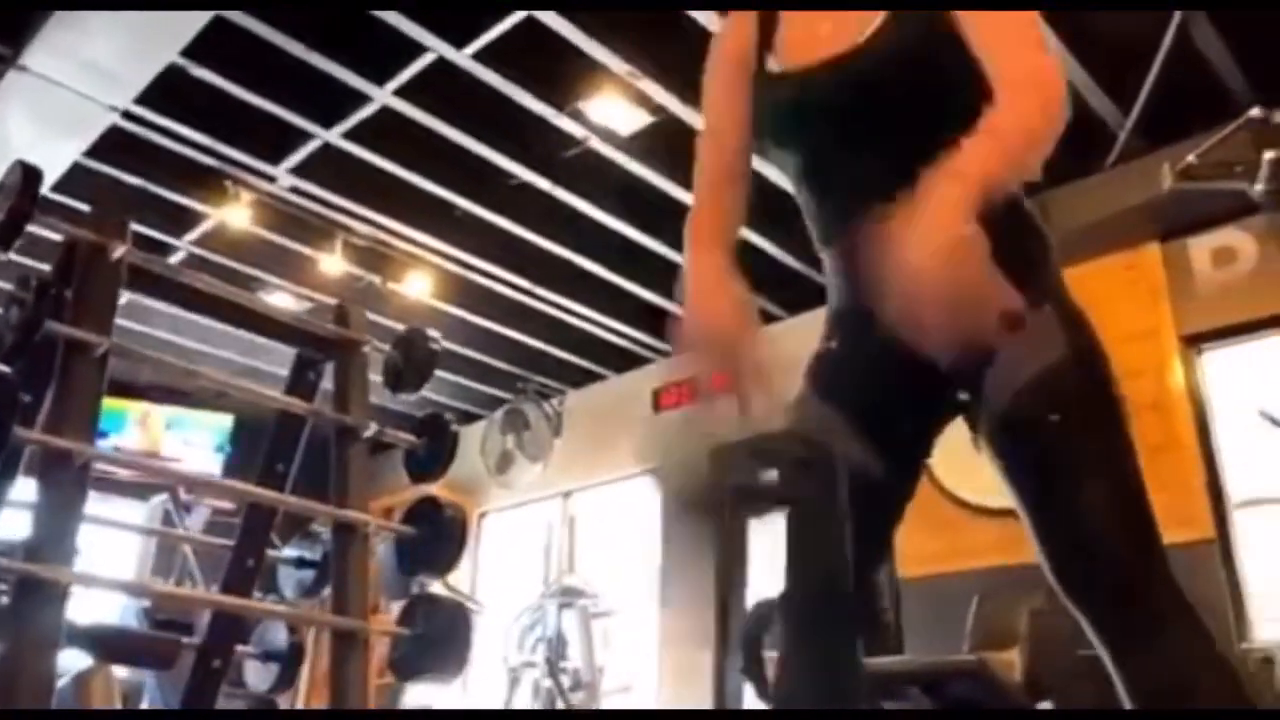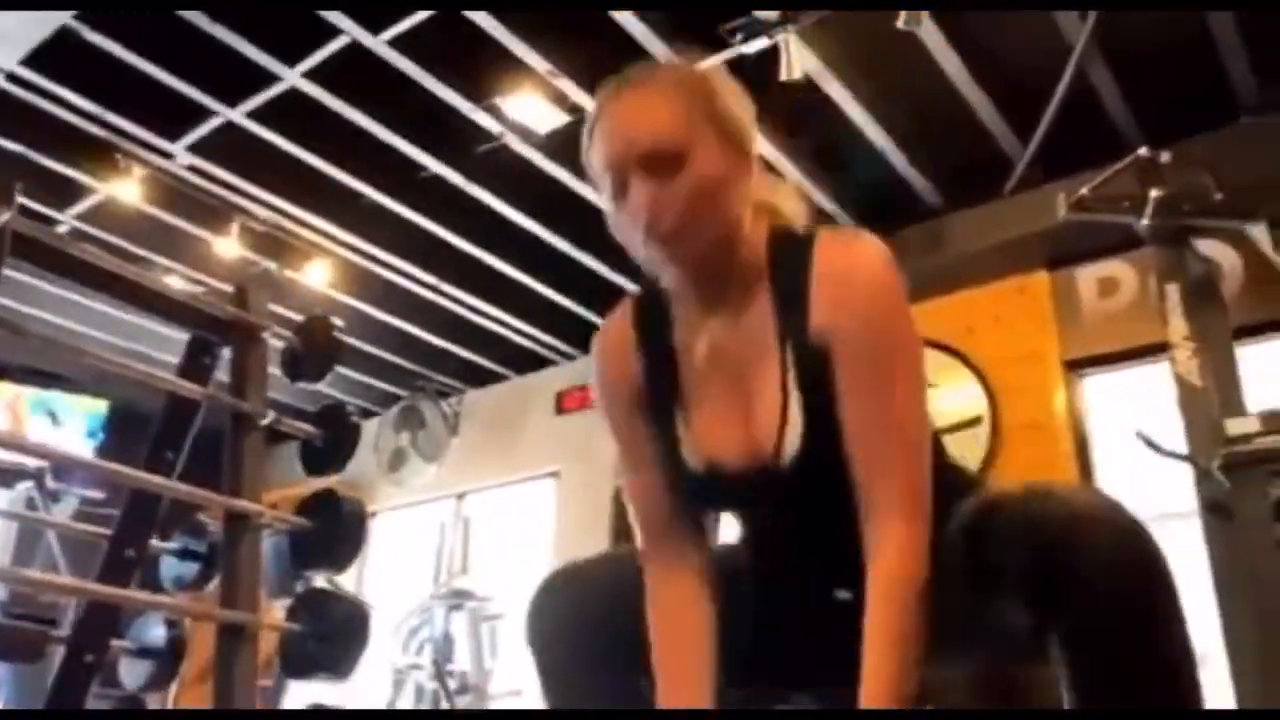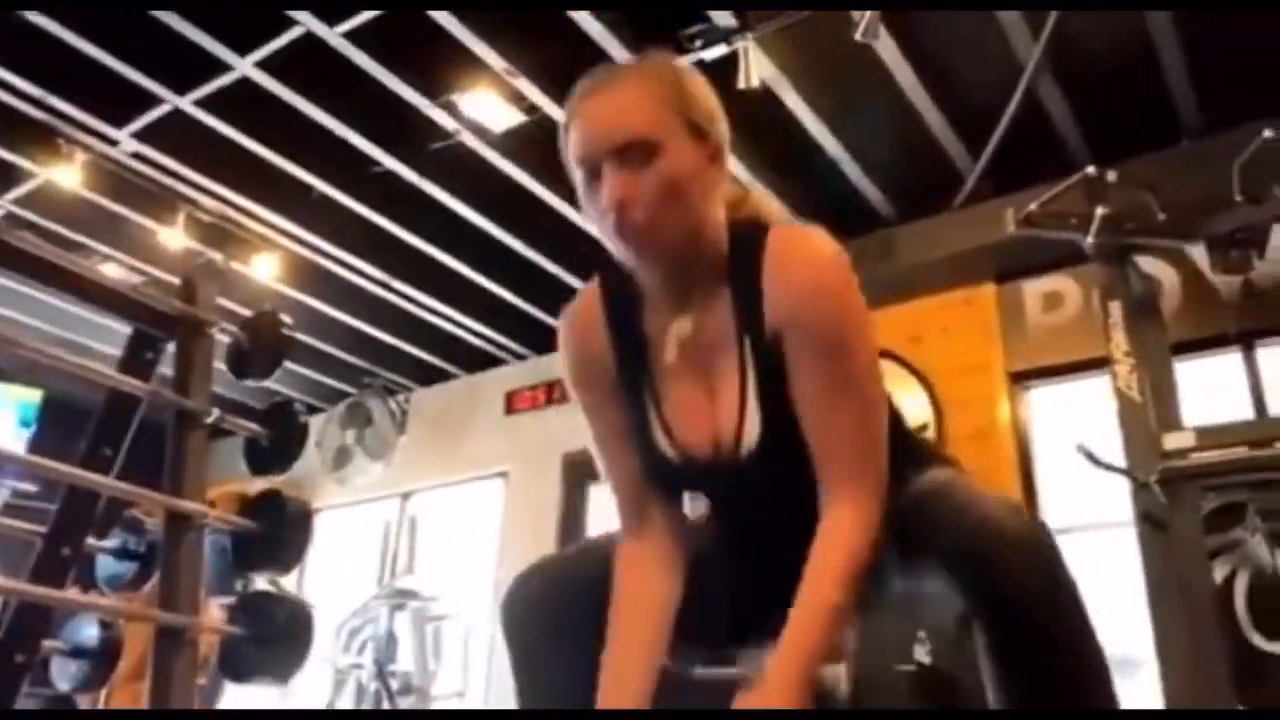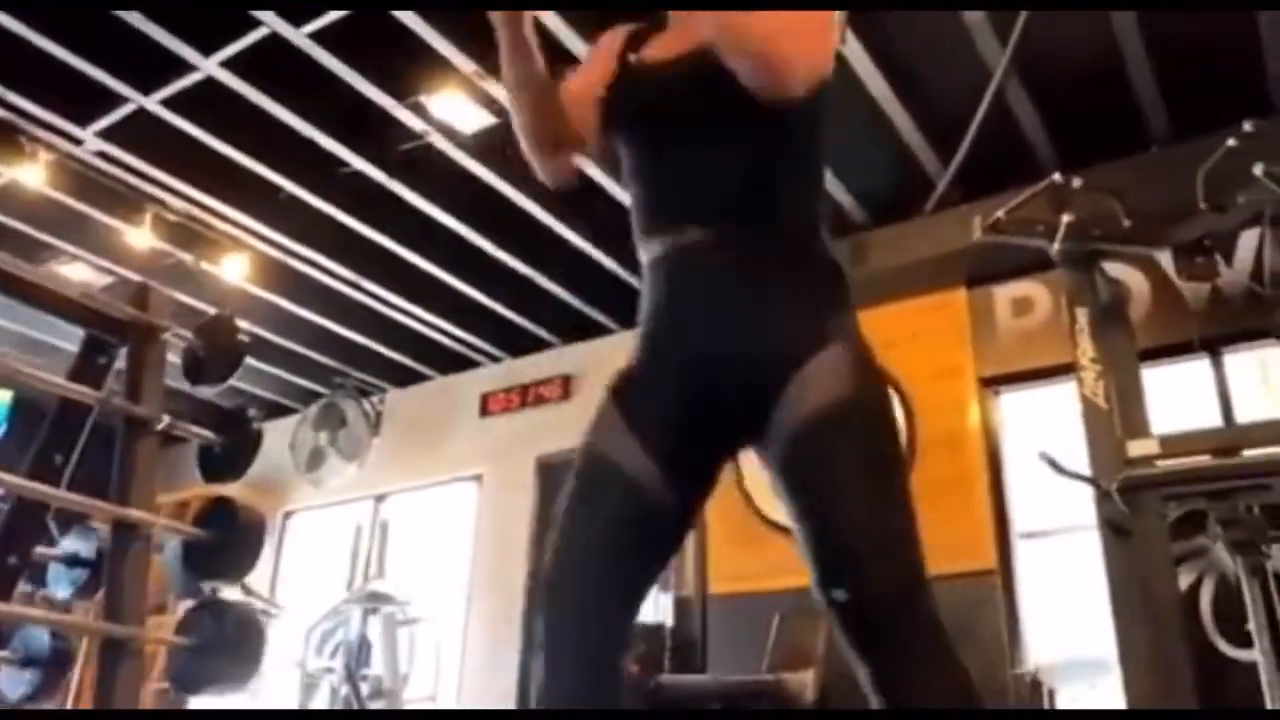
dt=0.4s
person 1, frame 1
right shoulder: (747, 36)
left elbow: (1037, 91)
right elbow: (714, 202)
left wrist: (946, 201)
right wrist: (710, 281)
left hip: (985, 299)
right hip: (865, 329)
left knee: (1123, 589)
right knee: (815, 617)
person 1, frame 2
left shoulder: (844, 279)
right shoulder: (625, 350)
left elbow: (899, 528)
right elbow: (674, 560)
left hip: (933, 586)
right hip: (796, 608)
person 1, frame 3
left shoulder: (799, 269)
right shoulder: (593, 330)
left elbow: (855, 506)
right elbow: (648, 534)
left wrist: (781, 690)
right wrist: (619, 706)
left hip: (890, 508)
right hip: (767, 543)
left knee: (1006, 553)
right knee: (542, 605)
person 1, frame 4
left shoulder: (787, 25)
right shoulder: (622, 52)
left elbow: (784, 71)
right elbow: (552, 158)
right wrist: (513, 29)
left hip: (792, 323)
right hip: (674, 342)
left knee: (880, 606)
right knee: (570, 625)
